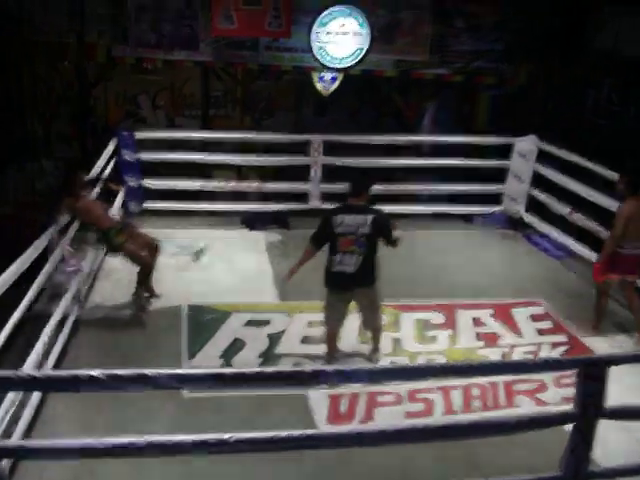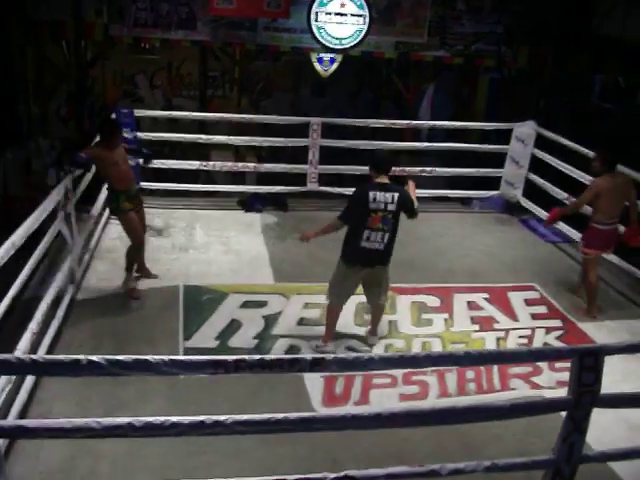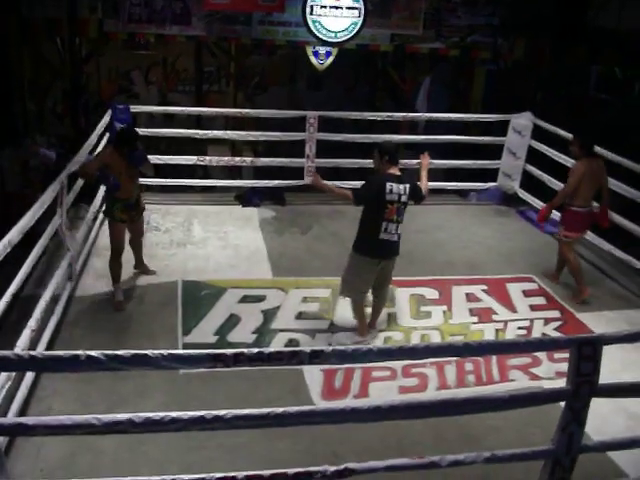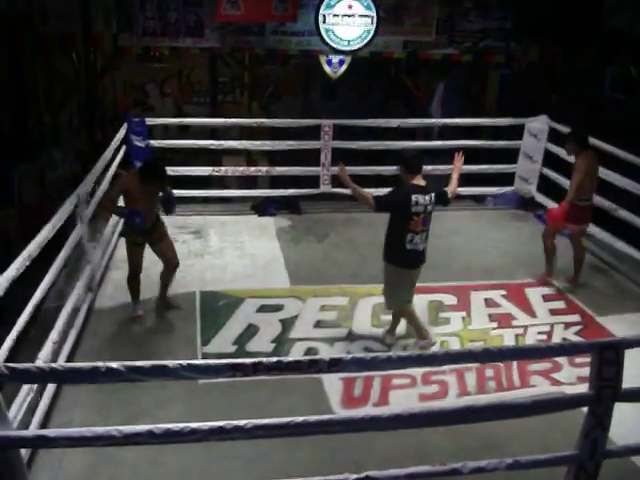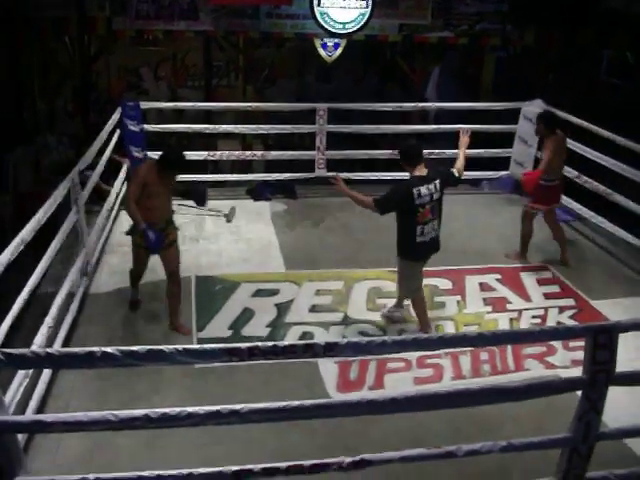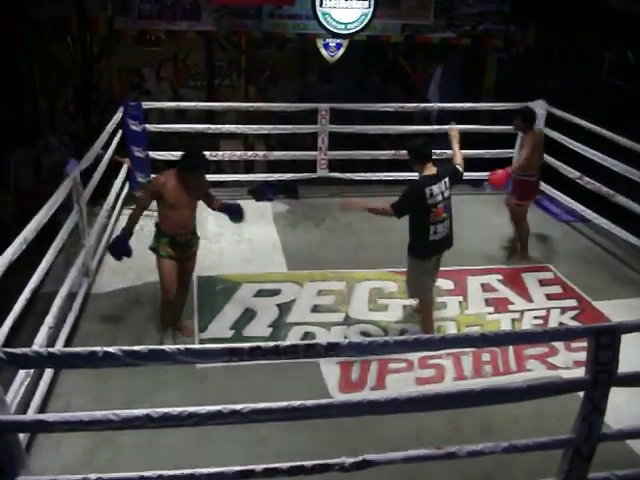
dt=0.3s
person 1, frame 1
left shoulder: (334, 215)
right shoulder: (377, 217)
left elbow: (314, 245)
right elbow: (393, 242)
left wrist: (296, 267)
right wrist: (395, 234)
left hip: (337, 279)
right hip: (365, 279)
left knee: (333, 322)
right knee: (372, 316)
left ankle: (330, 363)
right ankle: (375, 351)
person 1, frame 2
left shoulder: (362, 192)
right shoulder: (400, 194)
left elbow: (343, 221)
right elbow: (414, 213)
left wrist: (314, 233)
right wrist: (412, 191)
left hip: (354, 256)
right hip: (381, 258)
left knee: (336, 297)
right knee: (378, 297)
left ankle: (327, 341)
right ankle: (373, 333)
person 1, frame 3
left shoulder: (379, 182)
right shoulder: (407, 185)
left elbow: (353, 197)
right elbow: (422, 192)
left wrist: (322, 185)
right wrist: (424, 169)
left hip: (368, 248)
right hip: (391, 248)
left knee: (354, 289)
right knee: (381, 290)
left ankle: (362, 333)
right ankle: (371, 326)
person 1, frame 4
left shoulder: (403, 193)
right shoulder: (432, 193)
left elbow: (373, 202)
right elbow: (450, 193)
left wrist: (349, 183)
right wrist: (456, 171)
left hip: (398, 257)
right hip: (417, 256)
left knee: (399, 300)
right knee: (403, 296)
left ankle: (424, 336)
right ankle: (391, 331)
person 1, frame 5
left shoulder: (404, 189)
right shoulder: (439, 176)
left elbow: (375, 205)
right elbow: (458, 171)
left wrist: (346, 191)
right wrist: (462, 147)
left hip: (412, 248)
right hip: (431, 243)
left knee: (413, 288)
right knee: (409, 279)
left ankle: (426, 330)
right ankle: (397, 308)
person 1, frame 6
left shoulder: (417, 188)
right shoulder: (447, 173)
left elbow: (392, 210)
right elbow: (459, 165)
left wrist: (360, 205)
right wrist: (454, 140)
left hip: (423, 247)
right hip: (444, 241)
left knee: (423, 288)
right knee: (429, 280)
left ankle: (429, 332)
right ankle: (425, 308)
person 2, frame 1
left shoulder: (82, 196)
right shoulder: (71, 204)
left hip: (119, 226)
right hip: (112, 235)
left knee: (154, 246)
right knee: (146, 262)
left ankle: (147, 286)
right ankle: (139, 292)
person 2, frame 2
left shoulder: (117, 145)
right shoulder: (98, 151)
right elbow: (80, 158)
right wrist: (79, 158)
left hip: (133, 192)
right hip: (120, 198)
left knee: (141, 234)
right knee: (137, 241)
left ankle: (141, 268)
right ankle: (129, 280)
person 2, frame 3
left shoulder: (135, 150)
right shoulder: (108, 154)
left elbow: (149, 170)
right elbow: (84, 171)
left wrist: (142, 161)
right wrist: (104, 178)
left hip: (135, 201)
right hip: (117, 205)
left knee: (137, 236)
right knee: (117, 251)
left ankle: (140, 265)
right ankle: (117, 291)
person 2, frame 4
left shoulder: (158, 179)
right shoulder: (128, 180)
left elbow: (167, 194)
right elbow: (107, 204)
left wrist: (168, 197)
right wrist: (127, 213)
left hip: (155, 224)
right hip: (134, 228)
left knee: (172, 263)
right knee: (135, 270)
left ankle: (163, 298)
right ankle: (136, 305)
person 2, frame 5
left shoulder: (169, 174)
right shoulder: (143, 172)
right elbow: (129, 203)
right wrist: (144, 229)
left hip: (166, 228)
right hip: (144, 230)
left knee: (174, 276)
right knee: (139, 270)
left ankle: (174, 320)
right ankle: (135, 293)
person 2, frame 6
left shoulder: (199, 181)
right shoulder: (161, 182)
left elbow: (209, 199)
right elbow: (139, 208)
left wrist: (225, 207)
right wrist: (124, 235)
left hip: (190, 239)
right hip: (166, 241)
left knee: (184, 284)
right knee: (169, 295)
left ankle: (177, 321)
right ankle: (165, 334)
person 3, frame 1
left shoulder: (626, 207)
left elbow: (615, 236)
left wrist: (602, 258)
left hip: (621, 255)
left knee: (602, 290)
left ankle: (597, 326)
person 3, frame 2
left shoulder: (599, 183)
right shoulder: (625, 180)
left elbow: (578, 204)
right elbow: (633, 204)
left wrist: (560, 212)
right wrist: (633, 224)
left hip: (597, 230)
right hip: (612, 230)
left knee: (590, 269)
right knee: (592, 262)
left ankle: (591, 309)
right ankle: (580, 287)
person 3, frame 3
left shoulder: (579, 167)
right shoulder: (599, 163)
left elbow: (566, 192)
right elbow: (604, 188)
left wrist: (548, 207)
right wrist: (604, 208)
left hip: (574, 212)
right hip: (587, 212)
left knee: (567, 251)
right knee: (564, 244)
left ankle: (582, 289)
right ankle: (556, 274)
person 3, frame 4
left shoulder: (582, 161)
right shoulder: (592, 156)
left elbow: (575, 184)
left wrist: (565, 203)
left hip: (576, 206)
right hip: (587, 205)
left knee: (548, 235)
right knee: (576, 241)
left ankle: (549, 273)
right ankle: (575, 277)
person 3, frame 5
left shoulder: (551, 141)
right shoulder: (559, 136)
left elbow: (546, 158)
left wrist: (538, 173)
left hip: (544, 186)
right hip: (555, 185)
left knee: (526, 219)
right knee: (551, 219)
left ankle: (522, 254)
right ankle: (564, 255)
person 3, frame 6
left shoulder: (529, 138)
right shoulder: (538, 133)
left elbow: (523, 157)
left wrist: (509, 171)
left hip: (524, 181)
right hip: (532, 179)
left knee: (519, 217)
right knee: (511, 203)
left ankle: (523, 253)
right ankle: (519, 236)
